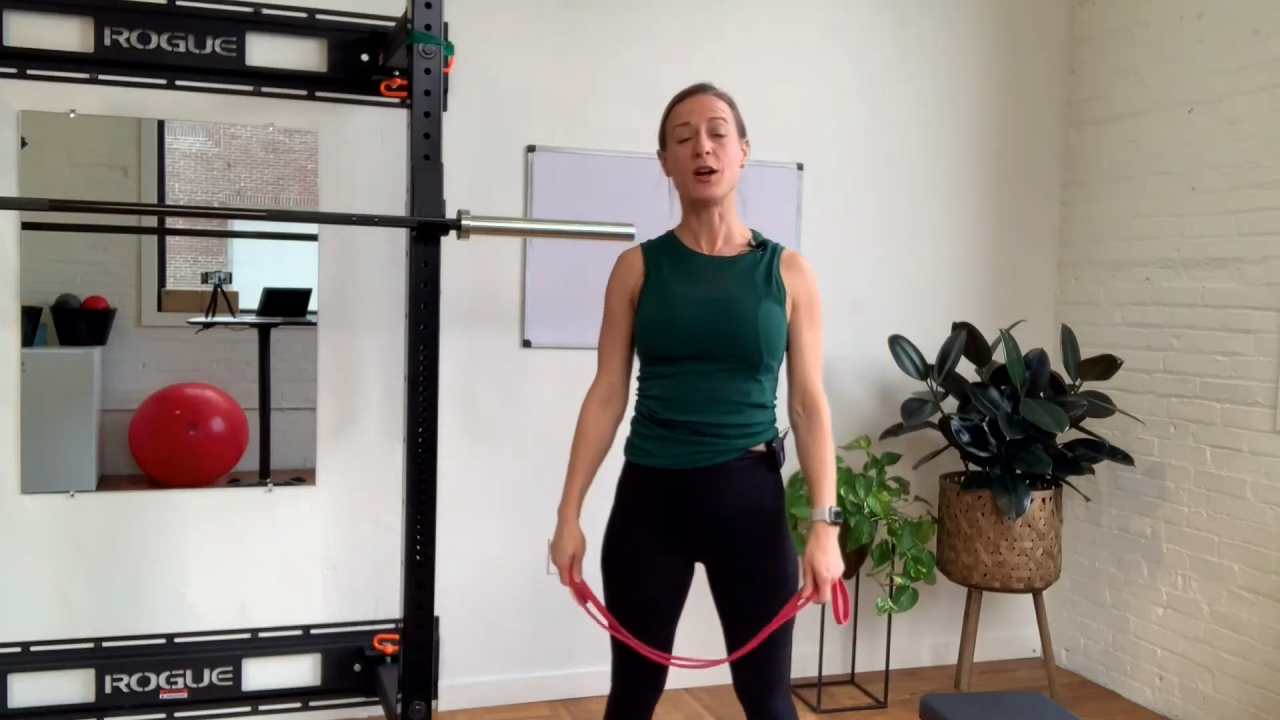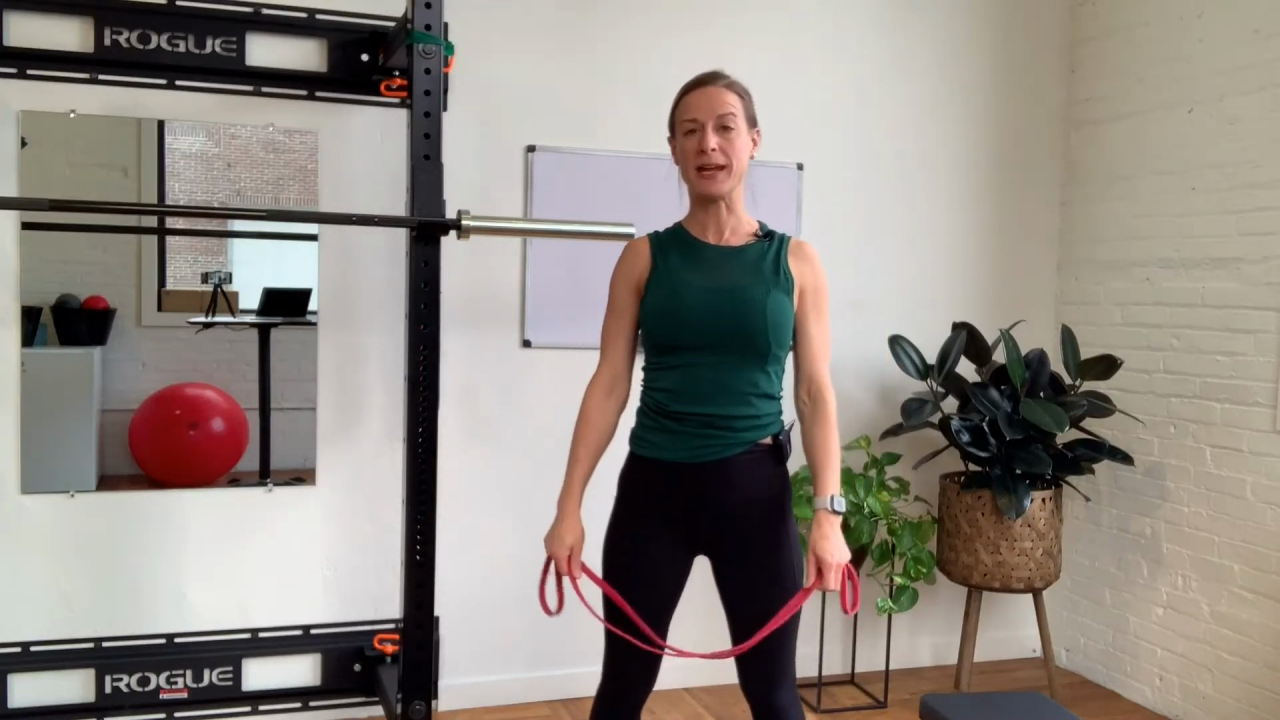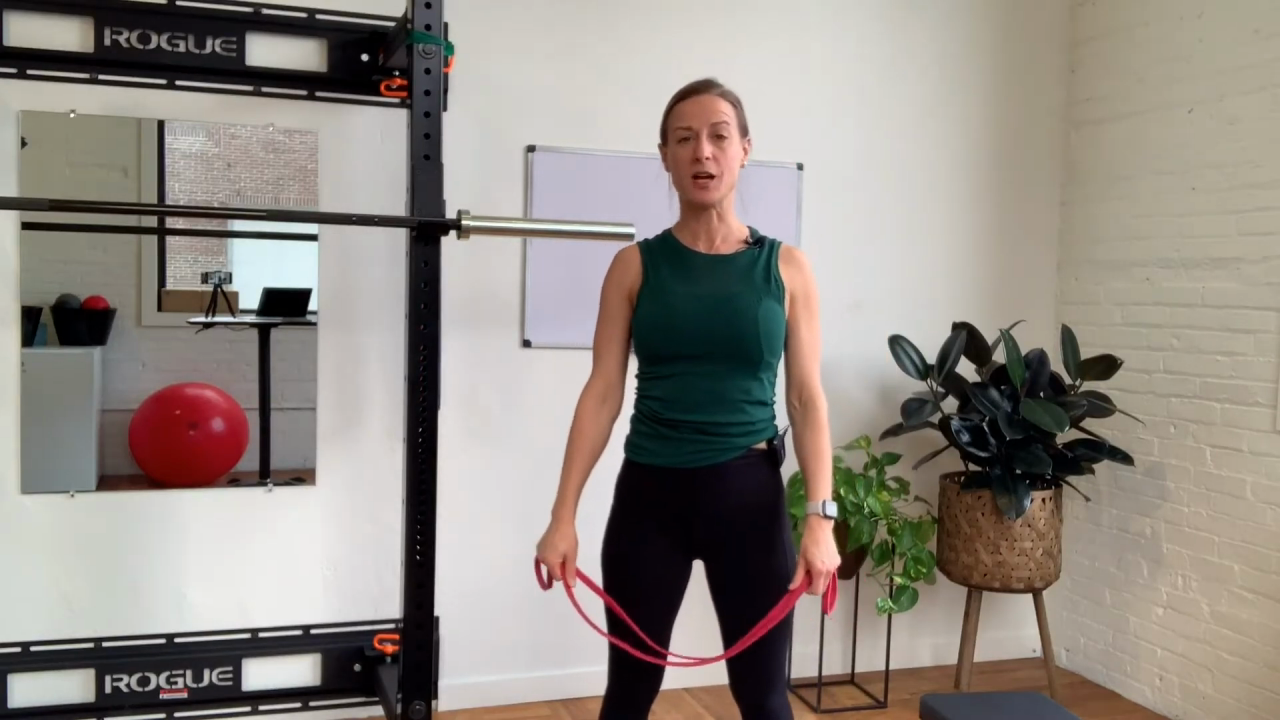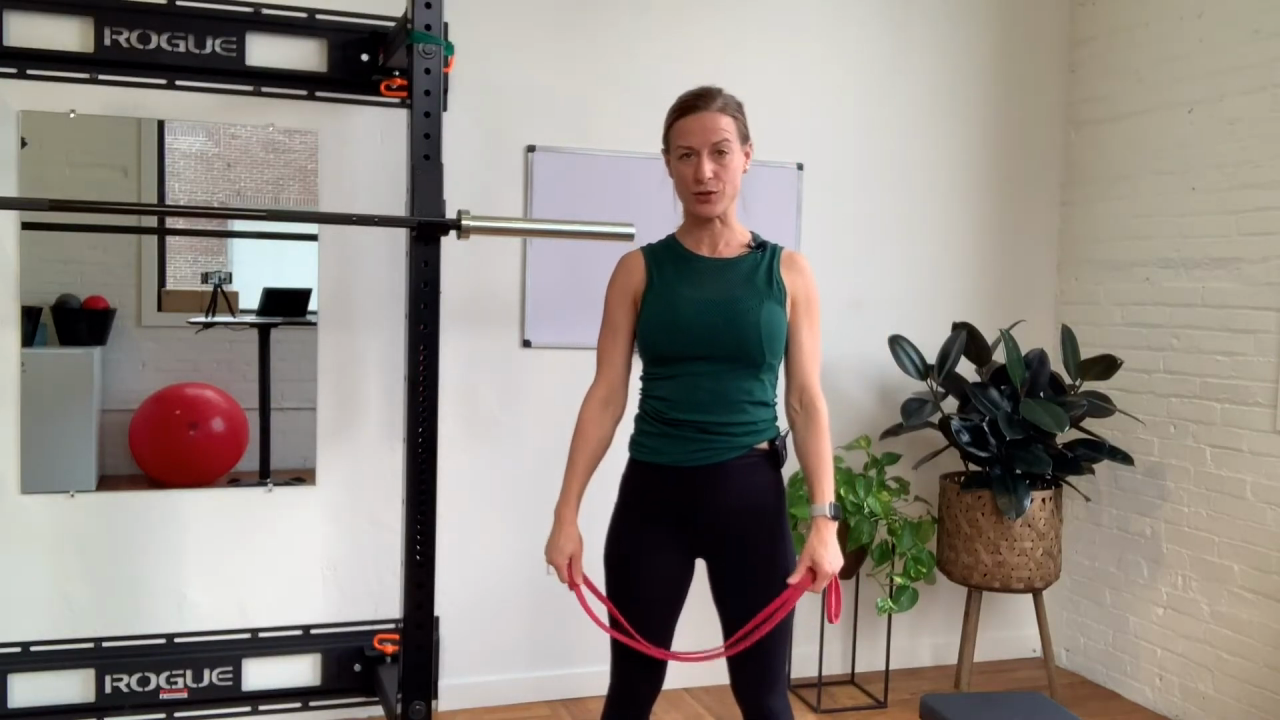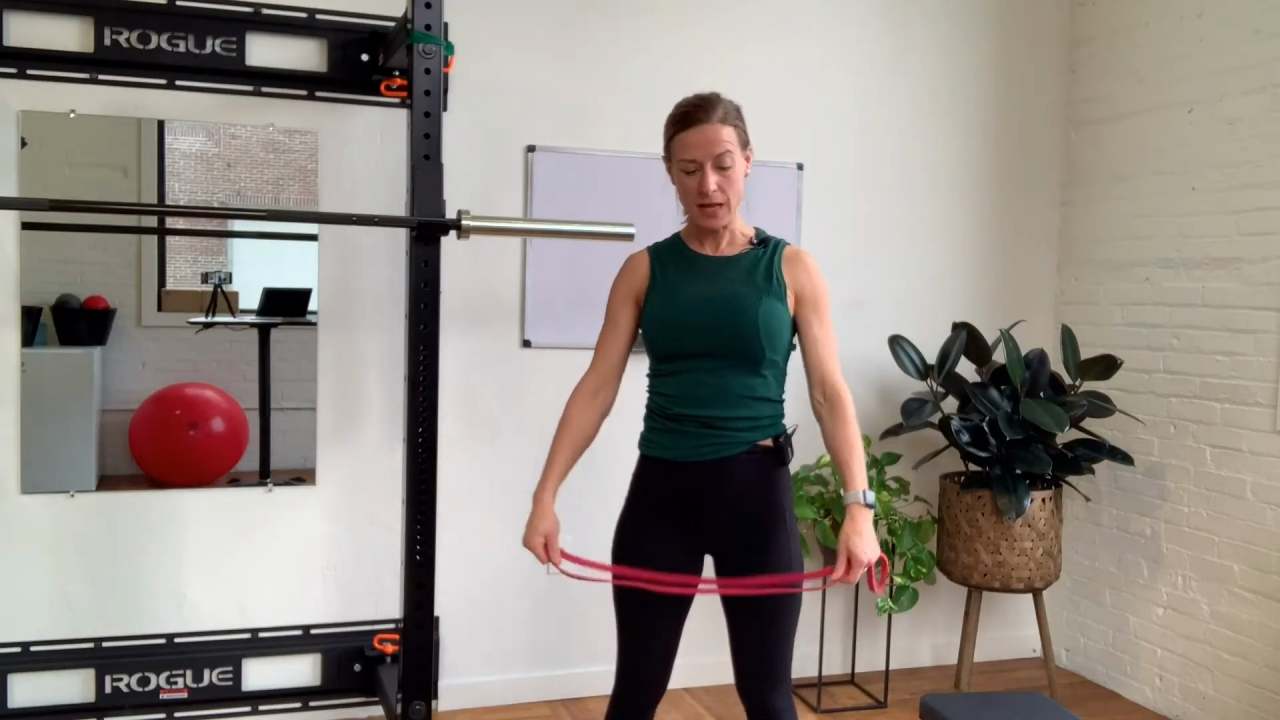
dt=0.5s
person 1, frame 1
left shoulder: (786, 271)
right shoulder: (637, 266)
left elbow: (808, 403)
right elbow: (606, 394)
left wrist: (824, 525)
right wrist: (569, 512)
left hip: (747, 495)
right hip: (650, 495)
person 1, frame 2
left shoulder: (794, 261)
right shoulder: (644, 257)
left elbow: (815, 394)
right elbow: (609, 384)
left wrist: (828, 513)
right wrist: (569, 506)
left hip: (753, 488)
right hip: (654, 487)
person 1, frame 3
left shoulder: (786, 268)
right shoulder: (635, 266)
left elbow: (806, 400)
right elbow: (602, 393)
left wrist: (821, 519)
right wrist: (563, 515)
left hip: (747, 494)
right hip: (649, 495)
person 1, frame 4
left shoulder: (787, 271)
right shoulder: (639, 269)
left elbow: (805, 401)
right elbow: (606, 395)
left wrist: (823, 519)
right wrist: (566, 513)
left hip: (748, 493)
right hip: (653, 494)
person 1, frame 5
left shoulder: (791, 268)
right shoulder: (645, 268)
left elbow: (828, 391)
right elbow: (598, 387)
left wrist: (858, 502)
right wrist: (545, 492)
left hip: (754, 489)
right hip: (661, 489)
